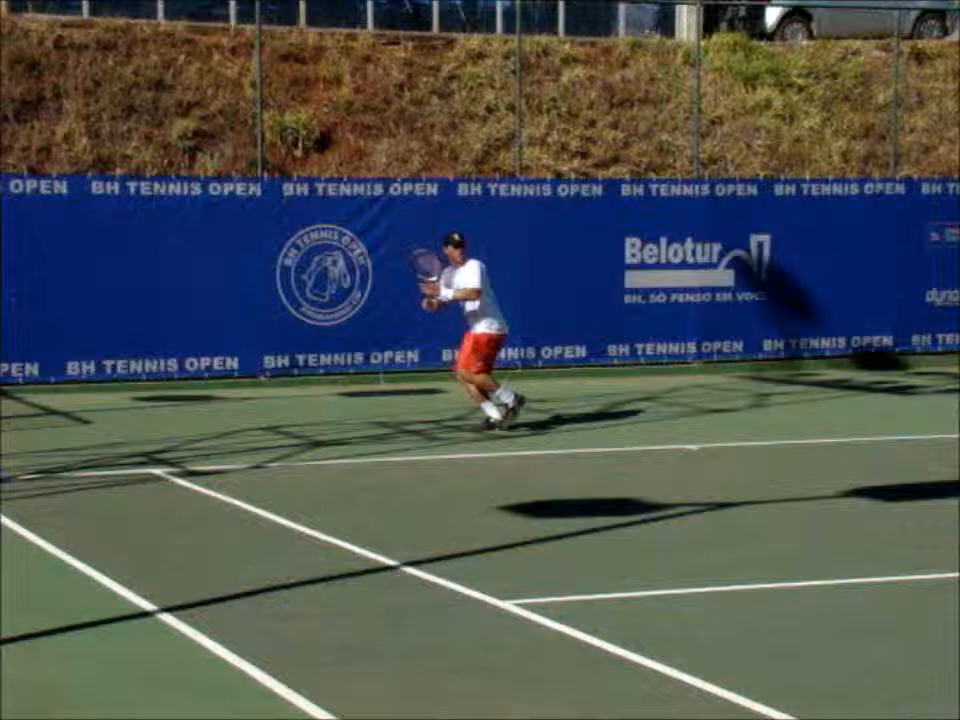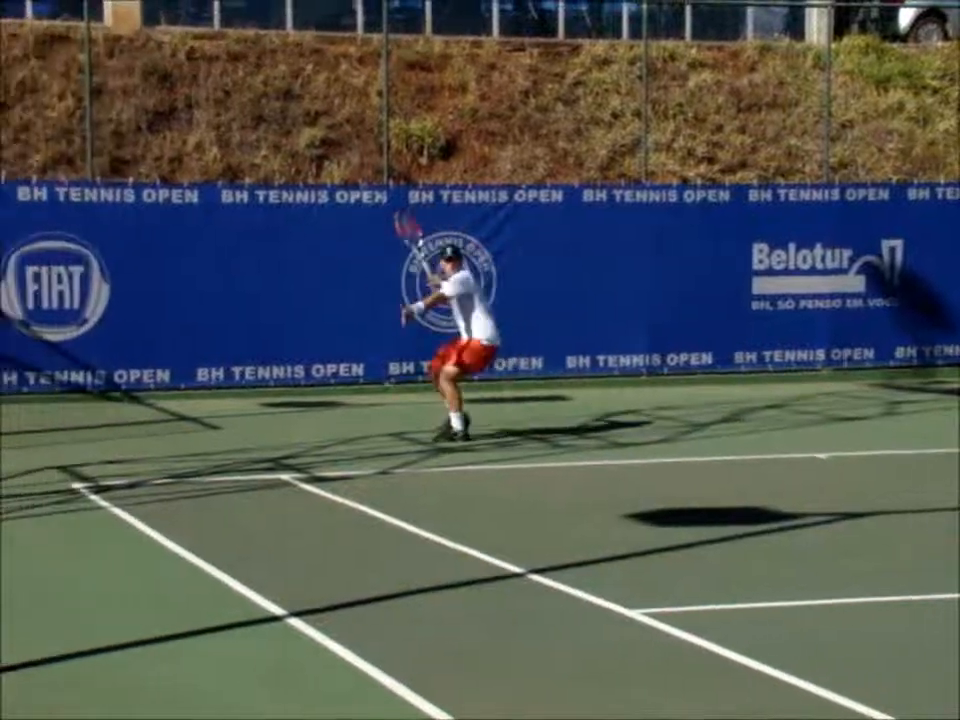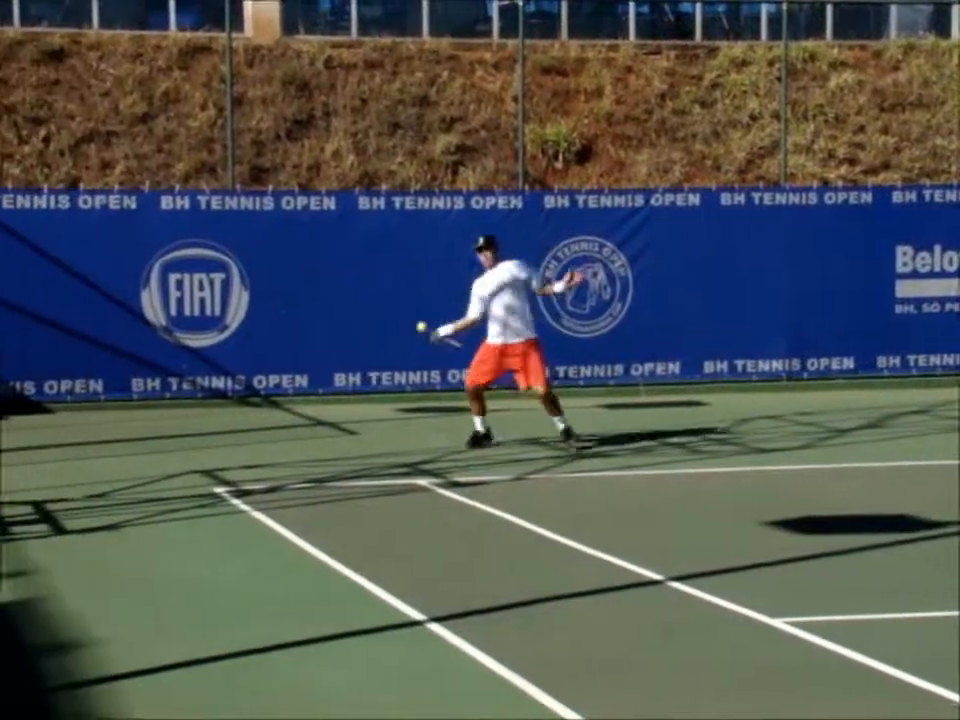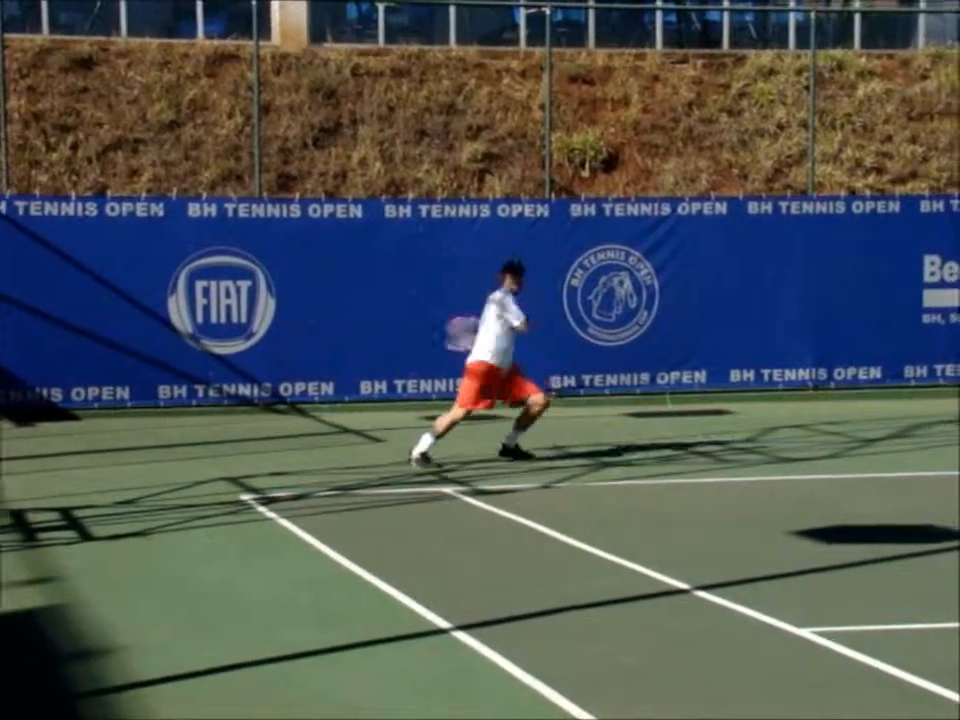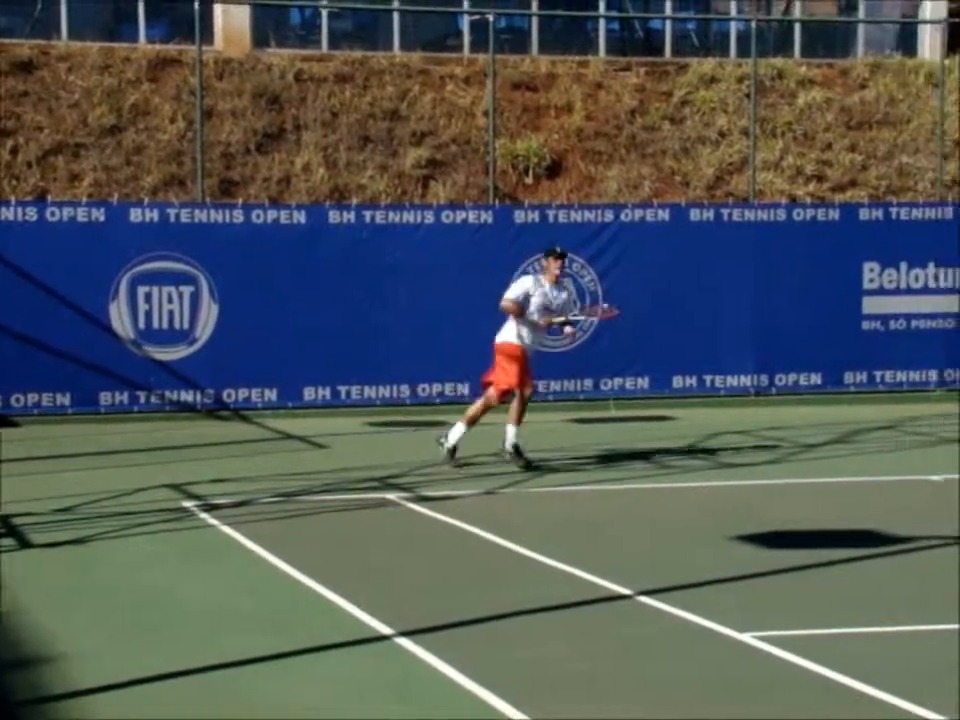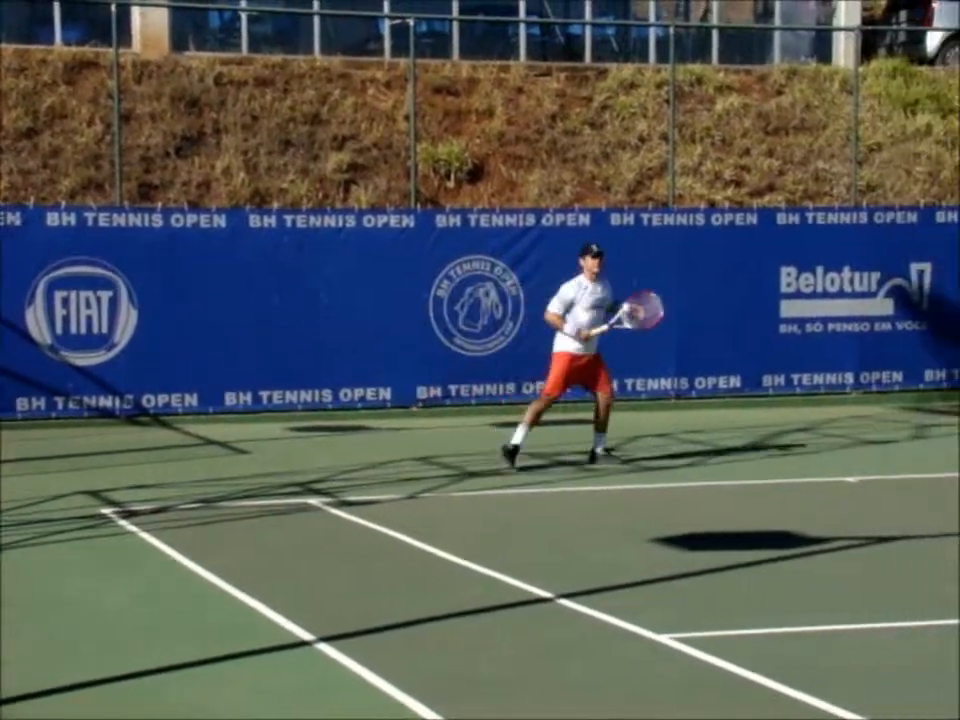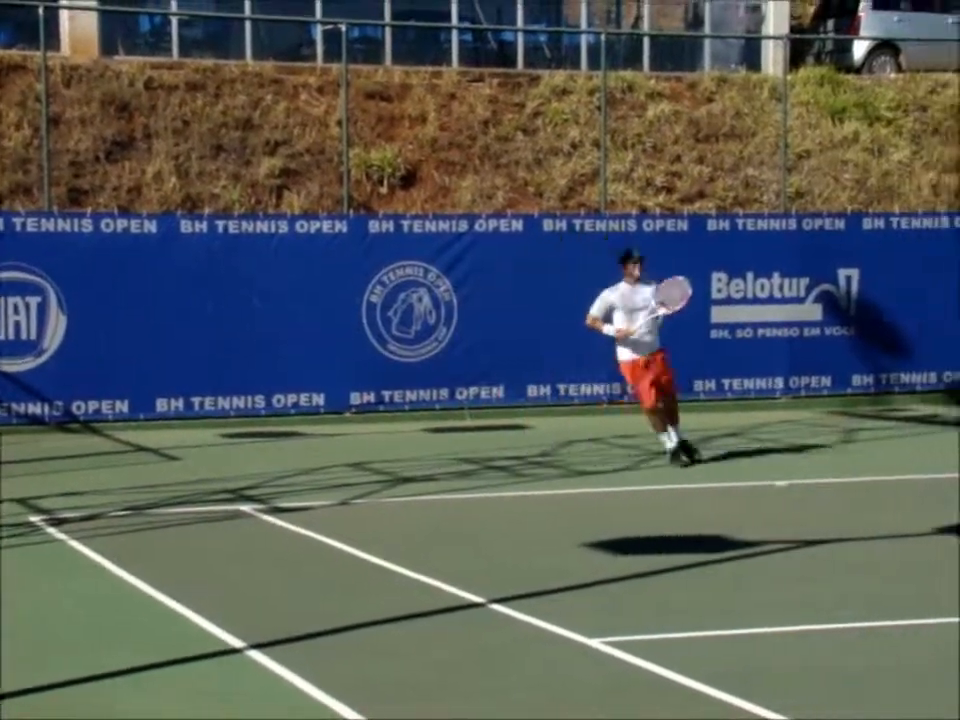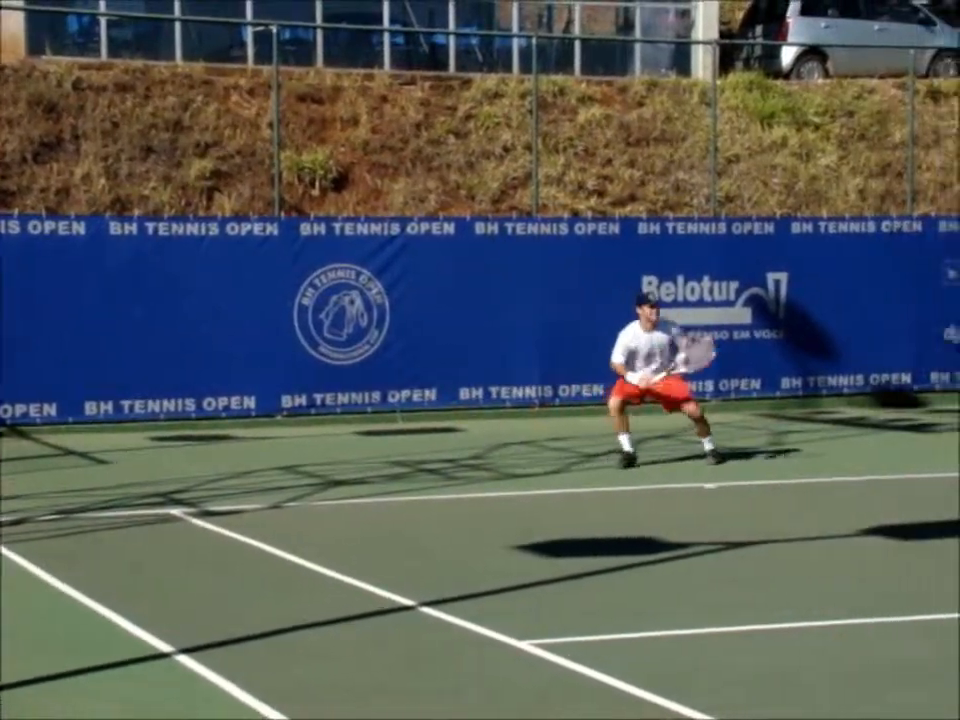
dt=0.4s
person 1, frame 1
left shoulder: (475, 266)
right shoulder: (448, 272)
left elbow: (474, 292)
right elbow: (444, 300)
left wrist: (445, 294)
right wrist: (433, 301)
left hip: (489, 329)
right hip: (477, 330)
left knee: (465, 371)
right knee: (465, 376)
left ankle: (511, 399)
right ankle: (495, 417)
person 1, frame 2
left shoulder: (462, 277)
right shoulder: (454, 279)
left elbow: (441, 297)
left wrist: (414, 307)
right wrist: (439, 283)
left hip: (484, 341)
right hip: (469, 339)
left knee: (445, 376)
right knee: (435, 370)
left ankle: (458, 429)
right ankle: (457, 416)
person 1, frame 3
left shoulder: (515, 266)
right shoulder: (479, 284)
left elbow: (541, 289)
right elbow: (473, 319)
left wrist: (562, 286)
right wrist: (449, 329)
left hip: (525, 341)
right hip: (495, 343)
left knee: (542, 390)
right knee: (472, 385)
left ankle: (564, 428)
right ankle: (482, 430)
person 1, frame 4
left shoulder: (504, 301)
right shoulder: (501, 298)
right elbow: (522, 327)
right wrist: (523, 323)
left hip: (504, 369)
right hip: (484, 365)
left knee: (540, 402)
right knee: (460, 413)
left ankle: (509, 444)
right ankle: (419, 451)
person 1, frame 5
left shoulder: (566, 293)
right shoulder: (528, 282)
left elbow: (565, 323)
right elbow: (506, 304)
left wrist: (568, 329)
right wrist: (534, 319)
left hip: (525, 349)
right hip: (510, 343)
left knee: (494, 395)
right knee: (523, 390)
left ankle: (451, 440)
right ankle: (511, 445)
person 1, frame 6
left shoulder: (605, 285)
right shoulder: (572, 287)
left elbow: (607, 310)
right elbow: (550, 315)
right wrist: (575, 331)
left hip: (590, 353)
right hip: (566, 352)
left knee: (606, 398)
right knee: (547, 398)
left ankle: (599, 449)
right ankle: (514, 444)
person 1, frame 7
left shoulder: (650, 288)
right shoulder: (612, 294)
left elbow: (659, 312)
right elbow: (591, 320)
right wrist: (612, 330)
left hip: (654, 353)
right hip: (630, 359)
left knee: (670, 398)
right knee: (650, 405)
left ankle: (679, 440)
right ankle: (671, 448)
person 1, frame 8
left shoulder: (669, 327)
right shoulder: (627, 335)
right elbow: (616, 364)
right wrist: (635, 379)
left hip: (666, 379)
right hip: (637, 380)
left knee: (695, 411)
right knee: (614, 403)
left ankle: (710, 448)
right ankle: (628, 451)
